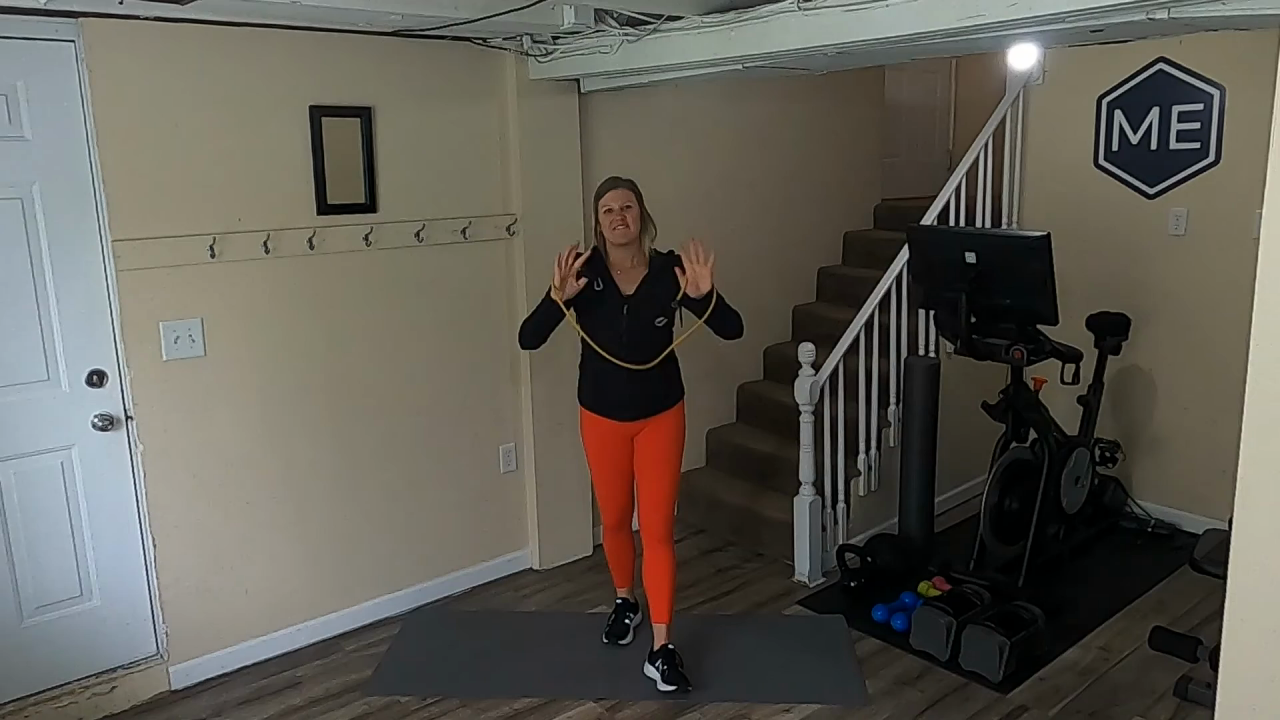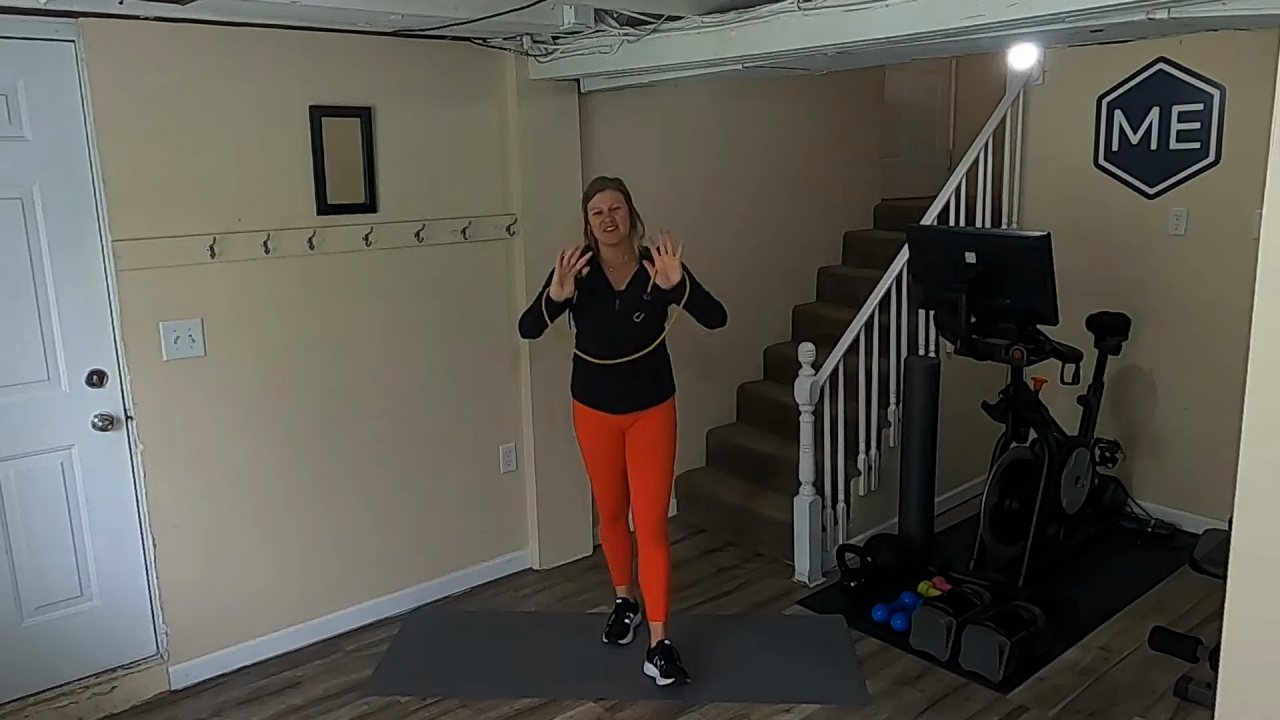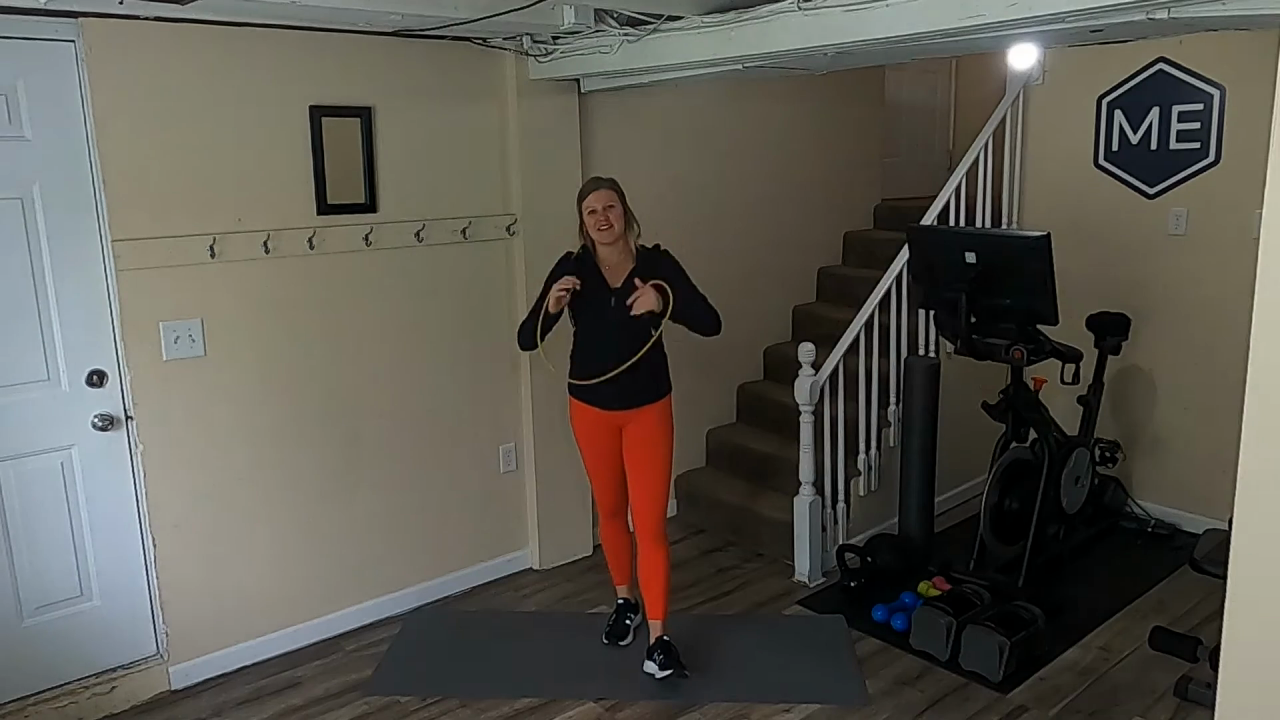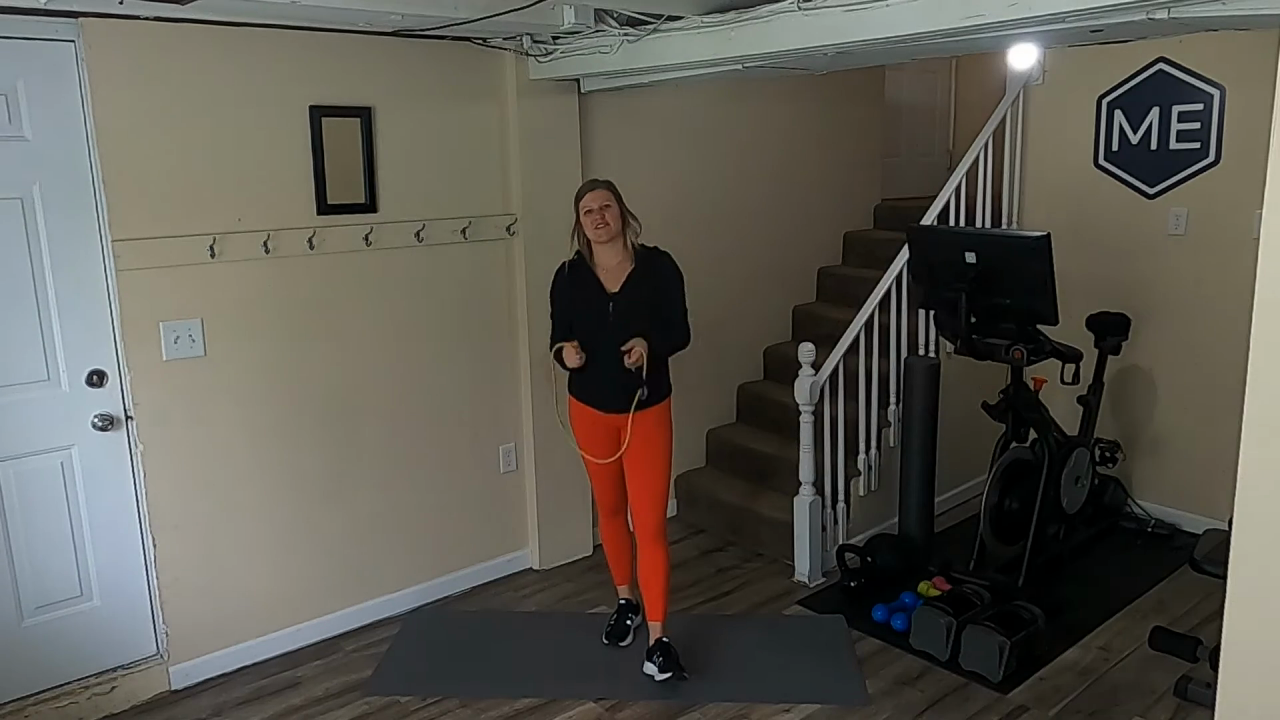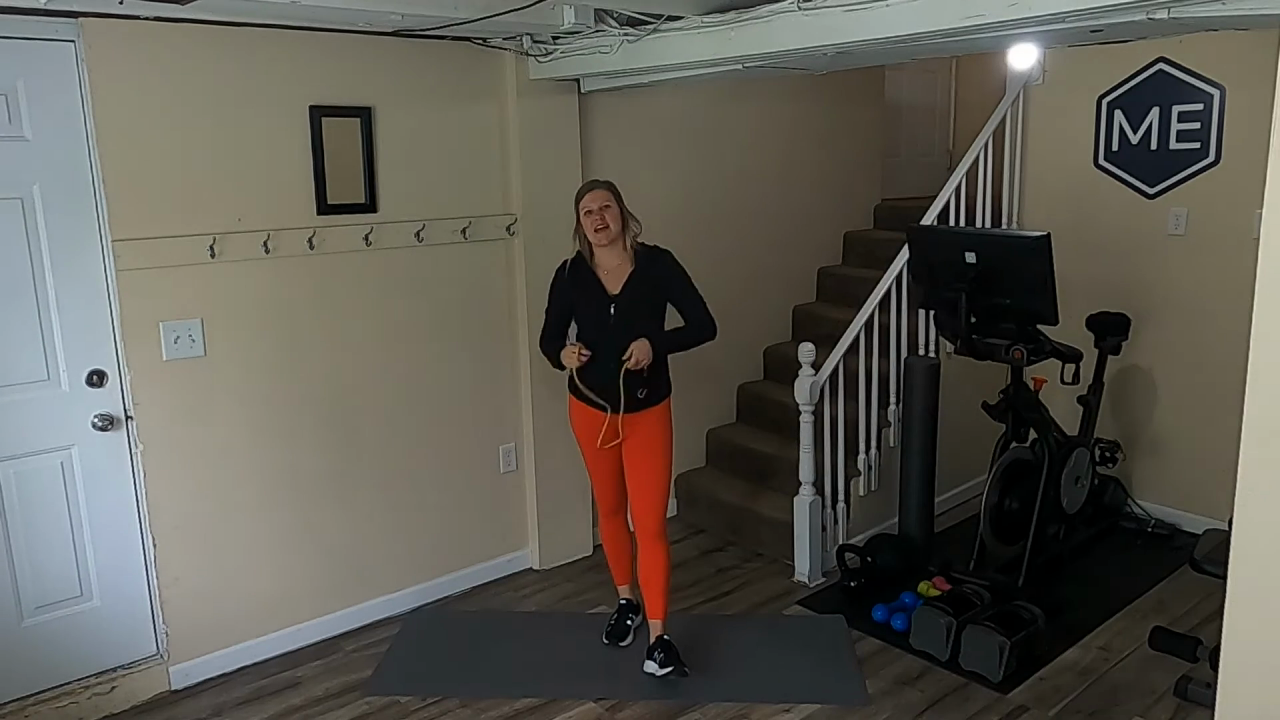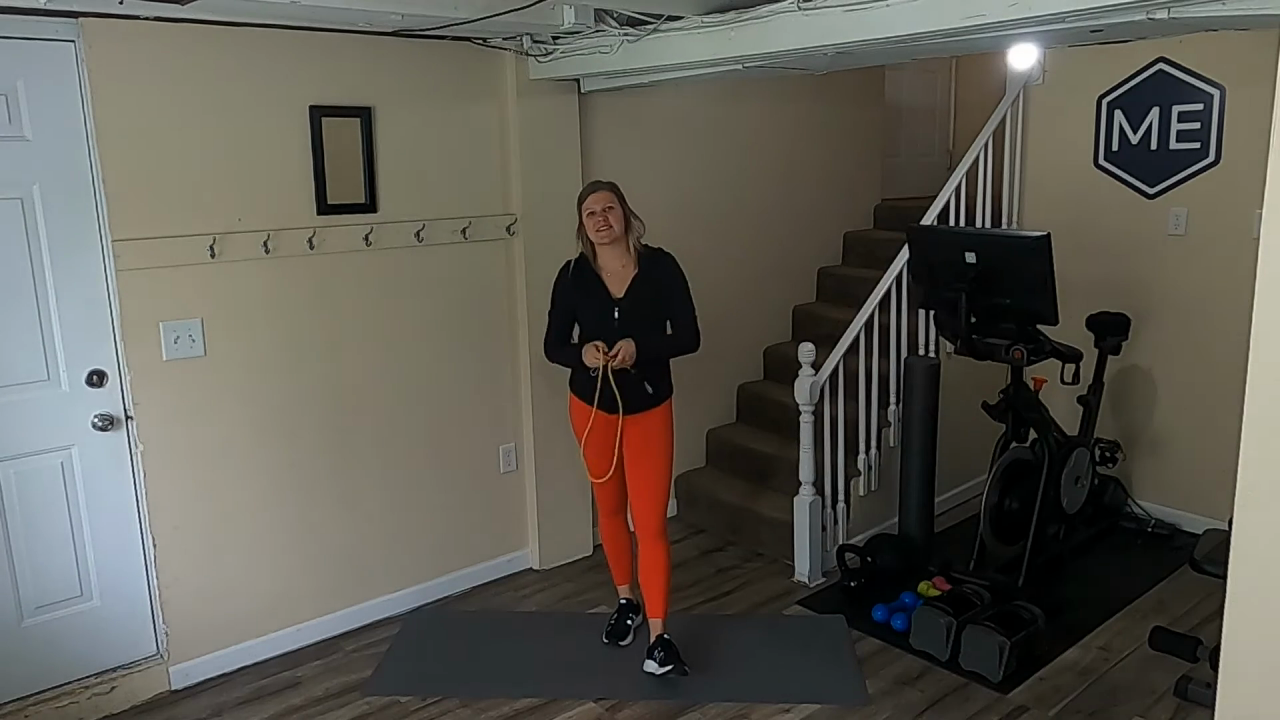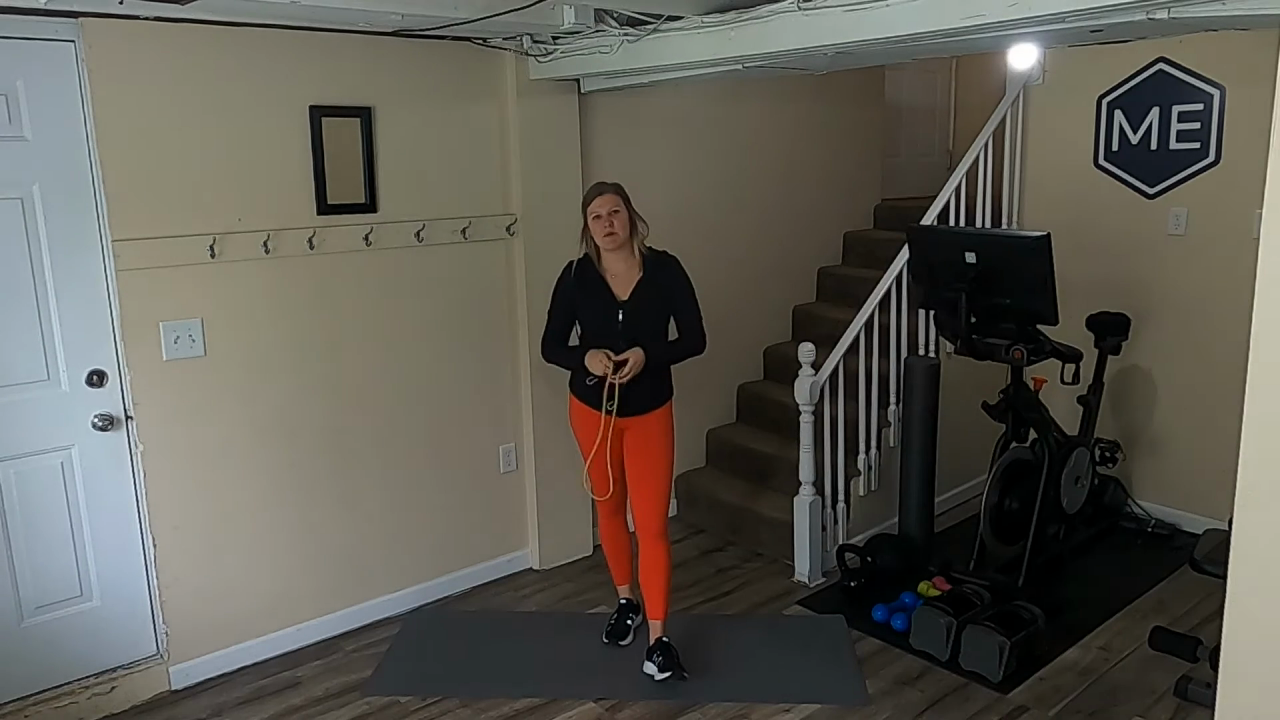
dt=0.2s
person 1, frame 1
left shoulder: (670, 268)
right shoulder: (583, 273)
left elbow: (732, 330)
right elbow: (529, 340)
left wrist: (704, 296)
right wrist: (556, 297)
left hip: (661, 415)
right hip: (601, 416)
left knee: (657, 528)
right knee: (615, 520)
left ankle: (661, 649)
right ankle: (624, 602)
person 1, frame 2
left shoulder: (659, 263)
right shoulder: (577, 267)
left elbow: (717, 319)
right elbow: (528, 329)
left wrist: (677, 285)
right wrist: (555, 296)
left hip: (652, 410)
right hip: (594, 410)
left knee: (652, 524)
right knee: (612, 513)
left ankle: (660, 645)
right ankle: (624, 601)
person 1, frame 3
left shoulder: (658, 264)
right shoulder: (570, 268)
left elbow: (711, 324)
right elbow: (528, 339)
left wrist: (665, 305)
right wrist: (549, 305)
left hip: (648, 407)
right hip: (590, 406)
left knee: (650, 523)
right knee: (611, 510)
left ankle: (658, 640)
right ankle: (625, 601)
person 1, frame 4
left shoulder: (657, 265)
right shoulder: (569, 275)
left elbow: (680, 335)
right elbow: (560, 337)
left wrist: (649, 345)
right wrist: (565, 349)
left hip: (647, 408)
right hip: (590, 408)
left knee: (650, 524)
right knee: (610, 509)
left ankle: (659, 641)
right ankle: (626, 602)
person 1, frame 5
left shoulder: (657, 264)
right shoulder: (569, 275)
left elbow: (703, 326)
right elbow: (549, 339)
left wrist: (655, 343)
right wrist: (564, 352)
left hip: (647, 407)
right hip: (590, 405)
left knee: (650, 523)
right knee: (610, 508)
left ankle: (658, 640)
right ankle: (626, 603)
person 1, frame 6
left shoulder: (660, 266)
right shoulder: (572, 275)
left elbow: (689, 338)
right elbow: (552, 345)
left wrist: (639, 347)
right wrist: (582, 351)
left hip: (649, 408)
right hip: (591, 407)
left knee: (651, 522)
right knee: (611, 508)
left ankle: (659, 639)
right ankle: (626, 602)
person 1, frame 7
left shoulder: (664, 269)
right shoulder: (575, 277)
left elbow: (694, 339)
right elbow: (550, 347)
left wrist: (647, 354)
right wrist: (586, 357)
left hip: (650, 410)
right hip: (592, 408)
left knee: (652, 524)
right knee: (610, 508)
left ankle: (658, 642)
right ankle: (626, 602)
